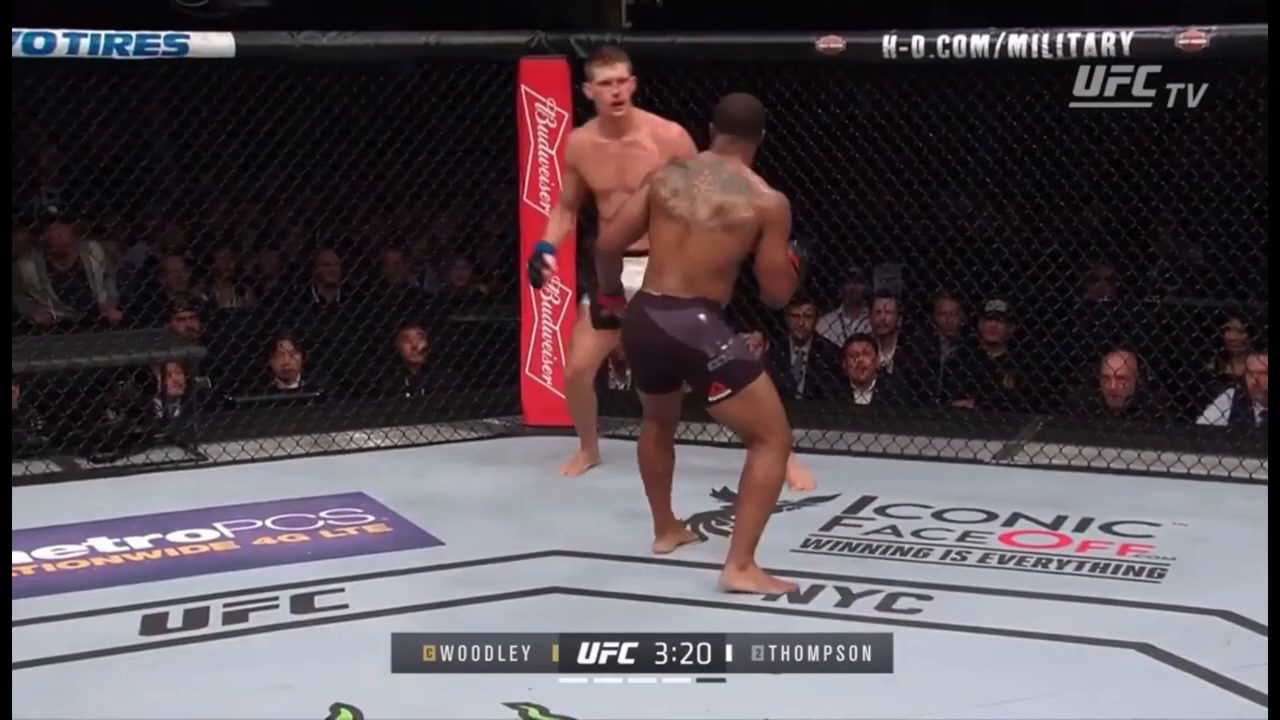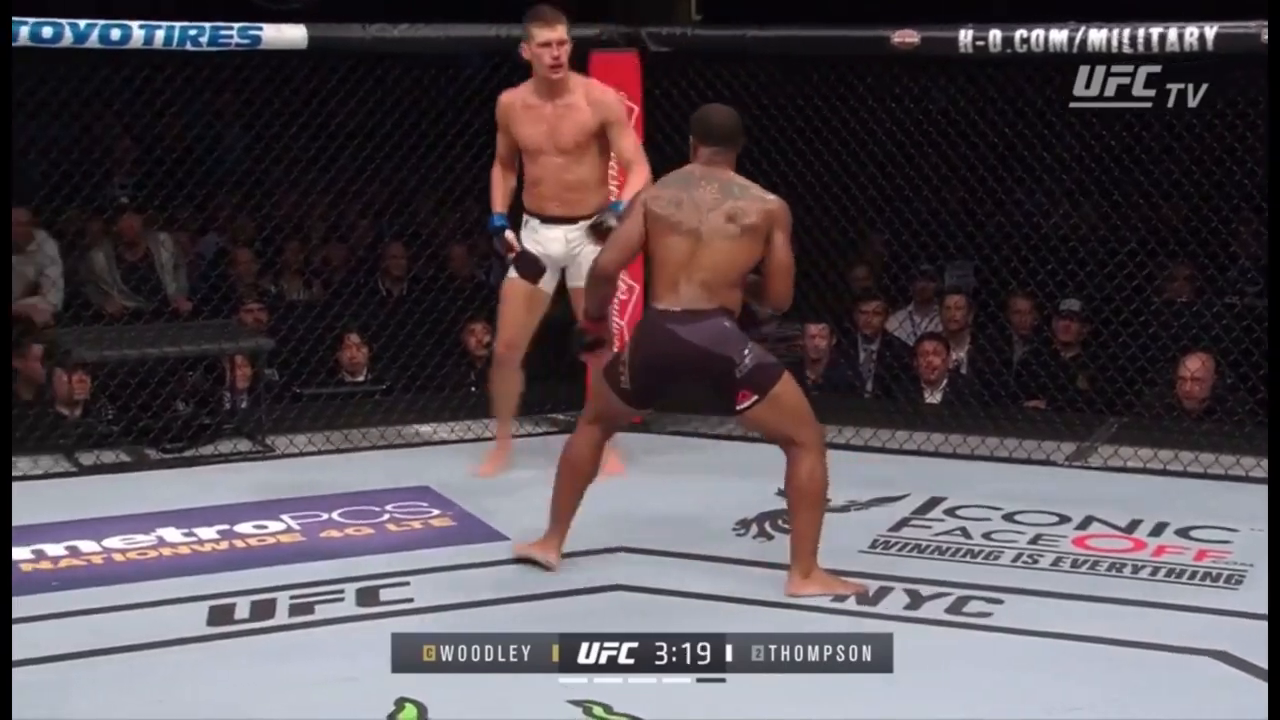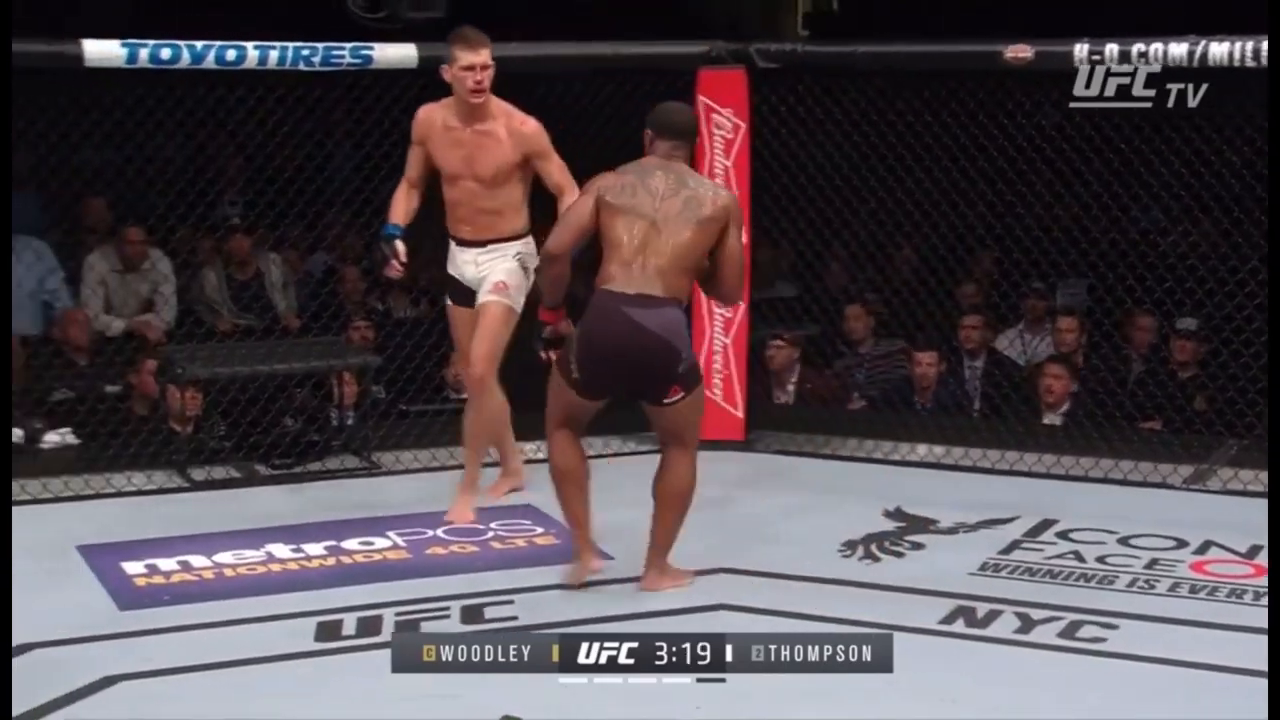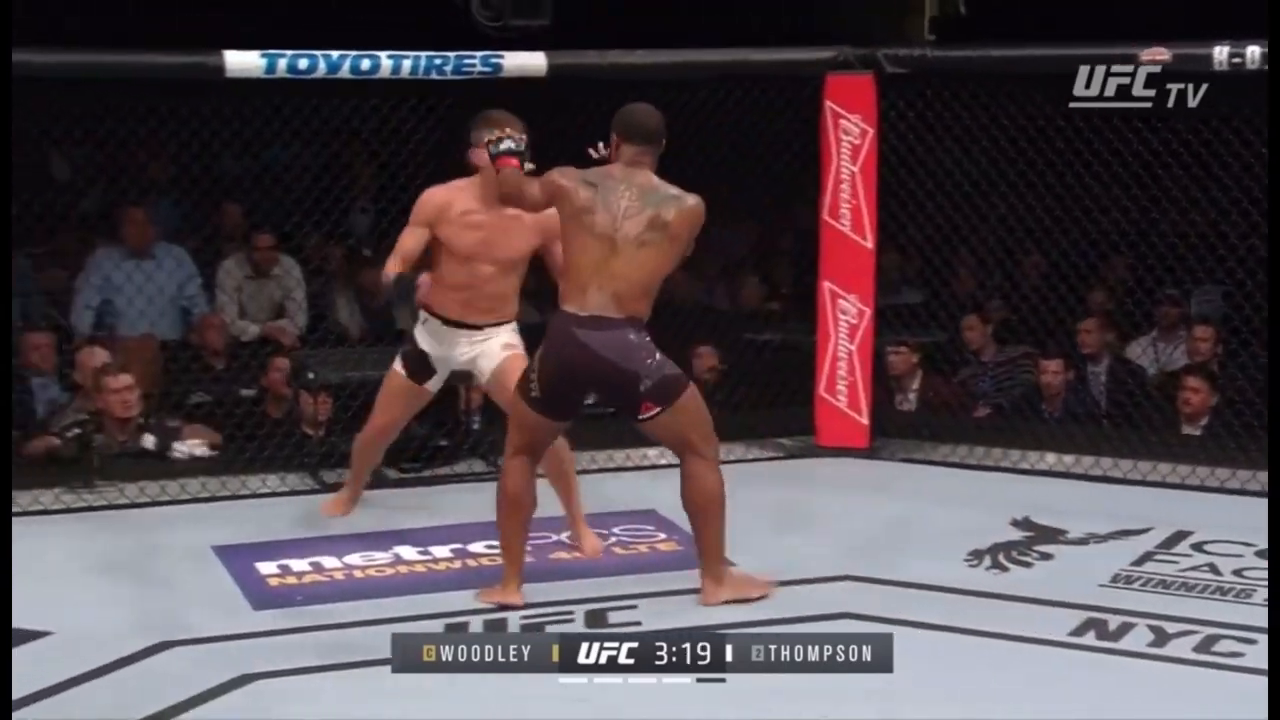
dt=0.4s
person 1, frame 1
left shoulder: (666, 175)
right shoulder: (768, 202)
left elbow: (608, 243)
right elbow: (777, 295)
left wrist: (613, 296)
right wrist: (791, 262)
left hip: (644, 320)
right hip: (697, 329)
left knee: (657, 423)
right knee: (771, 439)
left ankle: (665, 528)
right ankle: (741, 567)
person 1, frame 2
left shoulder: (654, 195)
right shoulder: (771, 208)
left elbow: (607, 267)
right elbow: (781, 299)
left wrist: (592, 323)
left hip: (657, 339)
right hip: (717, 343)
left knee: (592, 427)
right knee: (806, 442)
left ankle: (550, 544)
right ankle: (805, 573)
person 1, frame 3
left shoulder: (610, 185)
right shoulder: (722, 201)
left elbow: (555, 250)
right elbow: (731, 291)
left wrist: (552, 315)
left hip: (604, 320)
right hip: (664, 330)
left knee: (563, 428)
right knee: (680, 449)
left ankle: (583, 550)
right ankle: (657, 567)
person 1, frame 4
left shoulder: (572, 184)
right shoulder: (688, 208)
left elbow: (516, 193)
left wrist: (506, 155)
left hip: (565, 346)
right hip: (629, 350)
left knee: (520, 454)
right knee: (701, 452)
left ankle: (509, 583)
person 2, frame 1
left shoulder: (669, 137)
right shoulder: (578, 144)
right elbow: (567, 208)
right wrist: (545, 250)
right hip: (614, 268)
right knee: (576, 371)
right ankle: (589, 449)
person 2, frame 2
left shoulder: (602, 101)
right shoulder: (510, 104)
left elbow: (638, 167)
left wrist: (619, 209)
right wrist: (498, 218)
left hip: (588, 233)
right hip: (535, 233)
right knee: (507, 349)
right ankle: (501, 442)
person 2, frame 3
left shoulder: (523, 130)
right shoulder: (428, 122)
left elbow: (568, 193)
right elbow: (410, 187)
right wrist: (394, 234)
left hip: (508, 256)
right hip: (461, 256)
left knee: (478, 372)
right knee: (474, 373)
left ankle: (471, 485)
right ankle: (511, 468)
person 2, frame 4
left shoulder: (541, 216)
right shoulder: (438, 203)
right elbow: (396, 267)
left hip: (497, 337)
right hip: (436, 333)
right knee: (379, 428)
left ankle: (578, 523)
right ankle: (350, 494)
